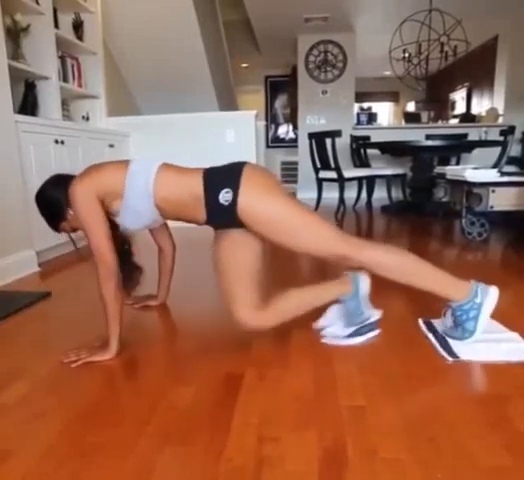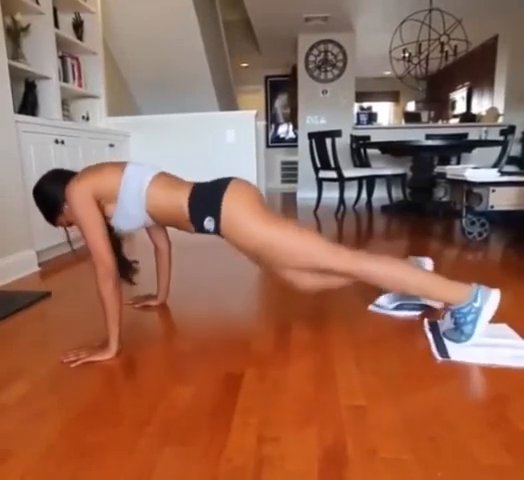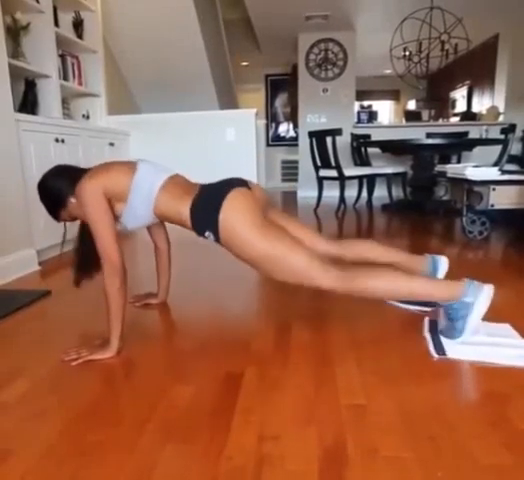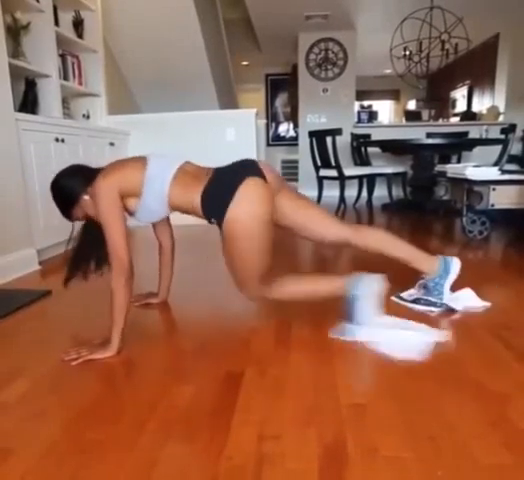
dt=0.2s
person 1, frame 1
left shoulder: (83, 189)
right shoulder: (114, 191)
left elbow: (107, 267)
right elbow: (165, 241)
left wrist: (111, 344)
right wrist: (161, 296)
left hip: (236, 189)
right hip: (226, 207)
left knee: (347, 248)
right knee: (252, 317)
left ankle: (468, 295)
right ankle: (348, 288)
person 1, frame 2
left shoulder: (79, 190)
right shoulder: (111, 184)
left elbow: (106, 268)
right elbow: (159, 237)
left wrist: (111, 344)
right wrist: (160, 295)
left hip: (224, 207)
right hip: (227, 198)
left knee: (339, 261)
right knee: (309, 279)
left ankle: (468, 297)
right ankle: (410, 270)
person 1, frame 3
left shoulder: (89, 187)
right shoulder: (121, 181)
left elbow: (113, 266)
right elbow: (159, 237)
left wrist: (113, 343)
right wrist: (160, 294)
left hip: (226, 212)
right hip: (233, 196)
left knee: (330, 278)
right knee: (328, 249)
left ankle: (460, 294)
right ankle: (425, 264)
person 1, frame 4
left shoulder: (105, 187)
right shoulder: (130, 178)
left elbow: (121, 265)
right elbow: (165, 236)
left wrist: (112, 343)
right wrist: (161, 294)
left hip: (236, 198)
right hip: (250, 175)
left knee: (256, 289)
right knee: (342, 231)
left ankle: (347, 286)
right ankle: (438, 267)
